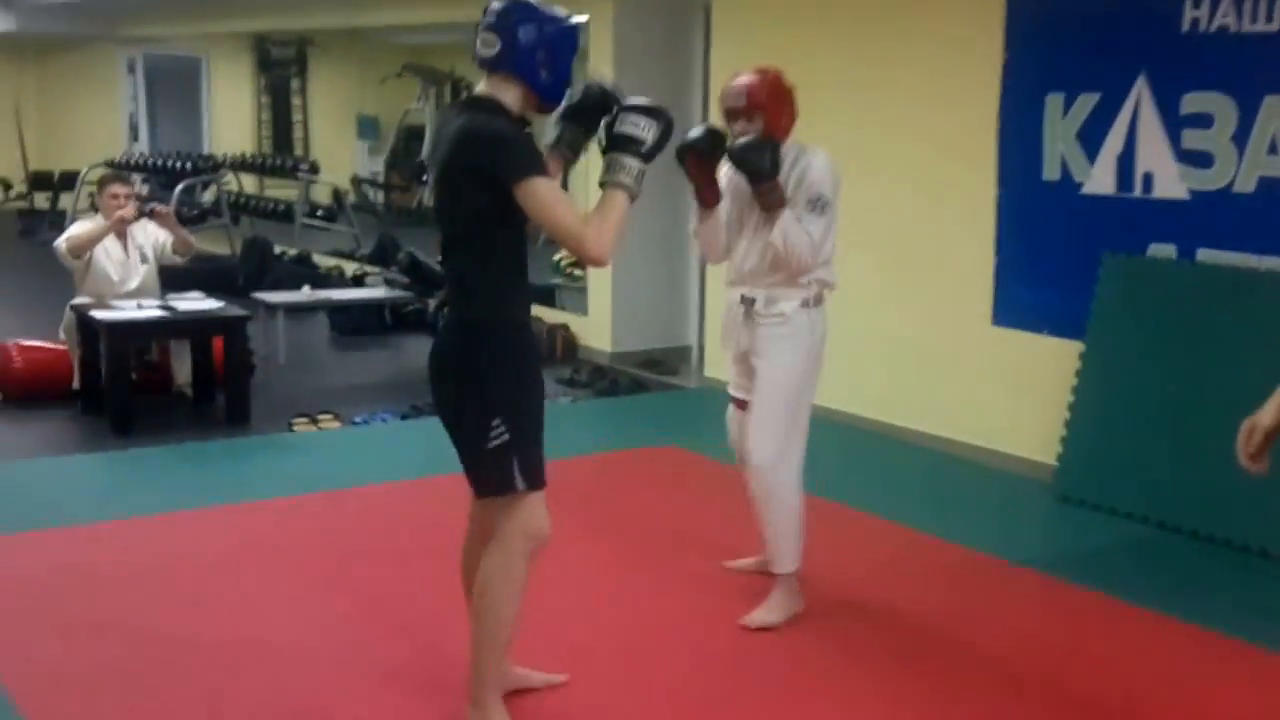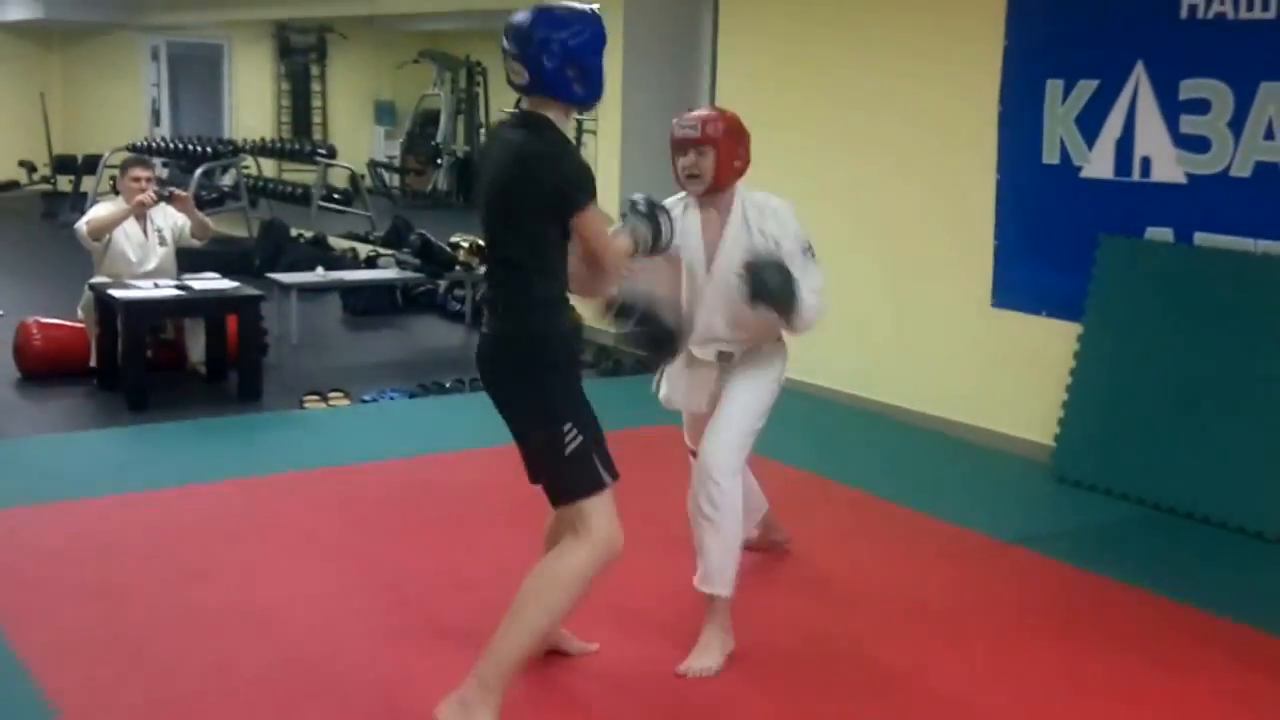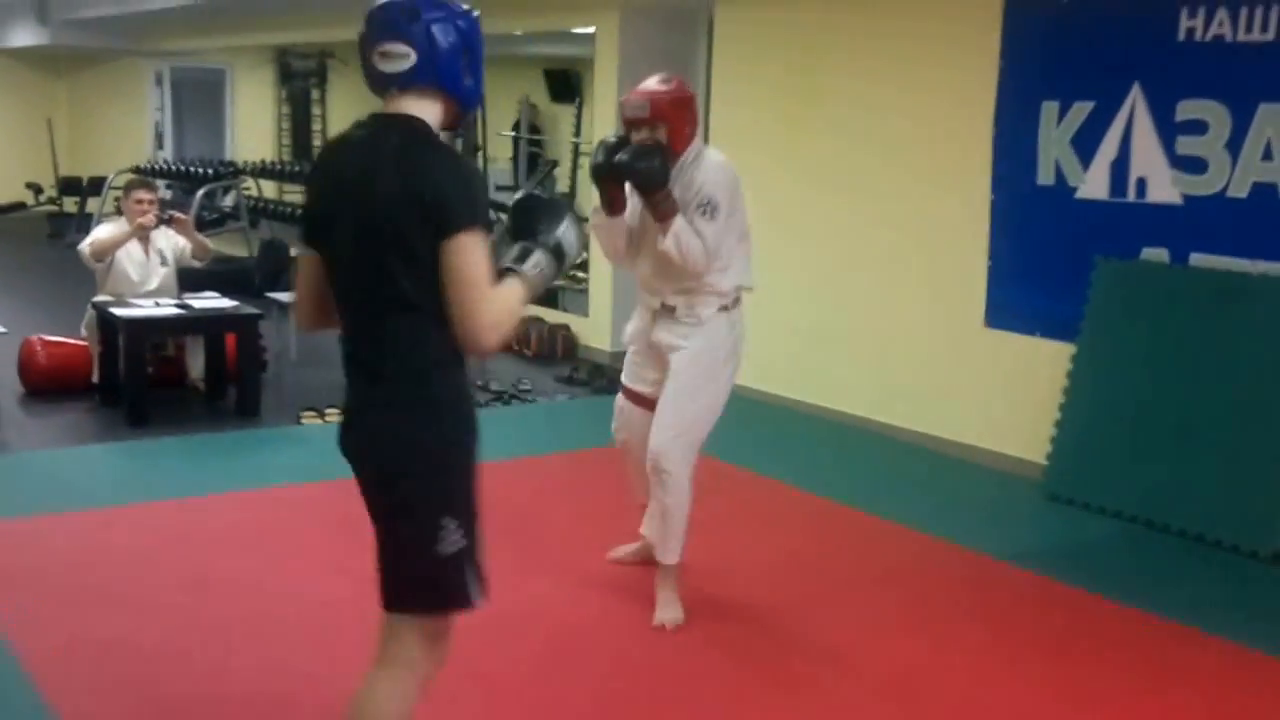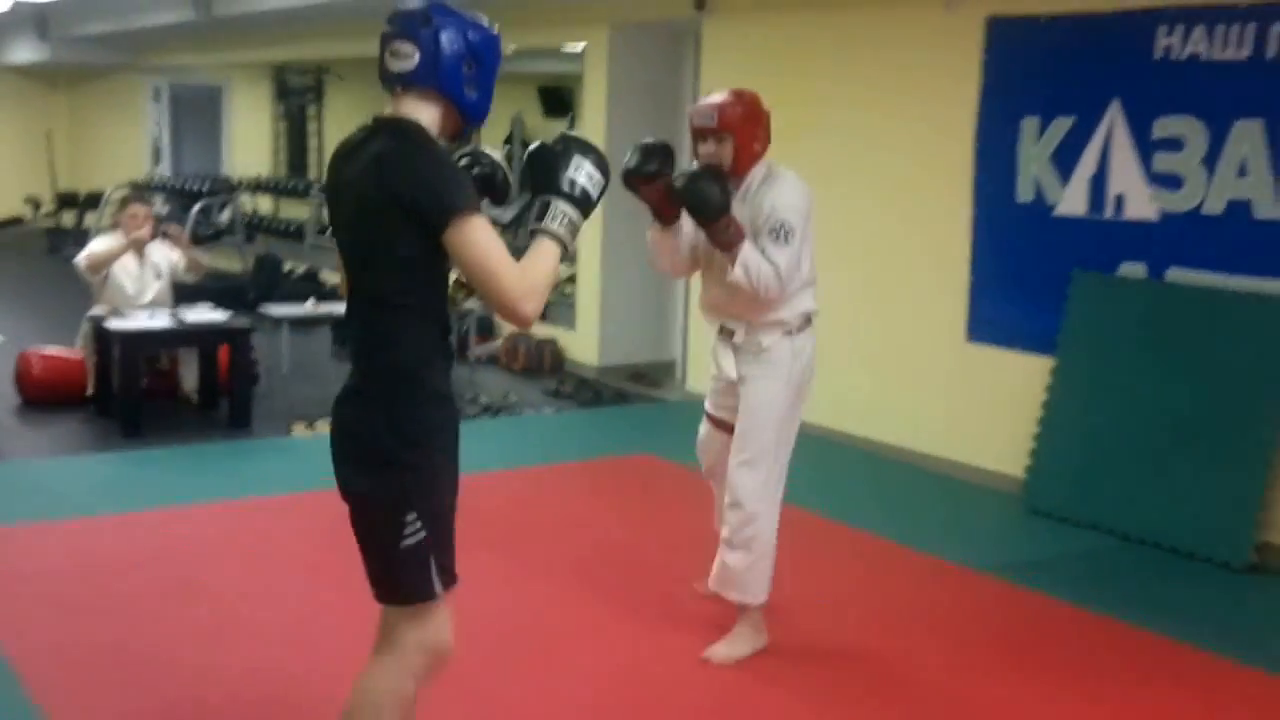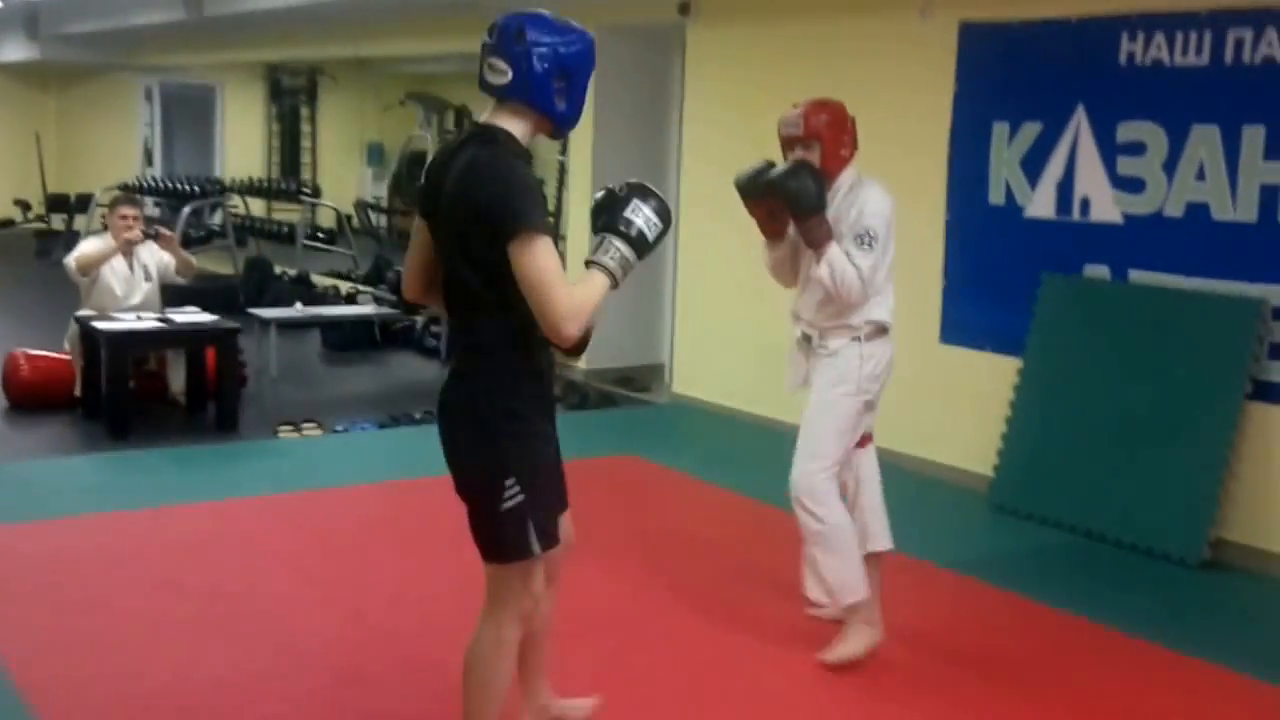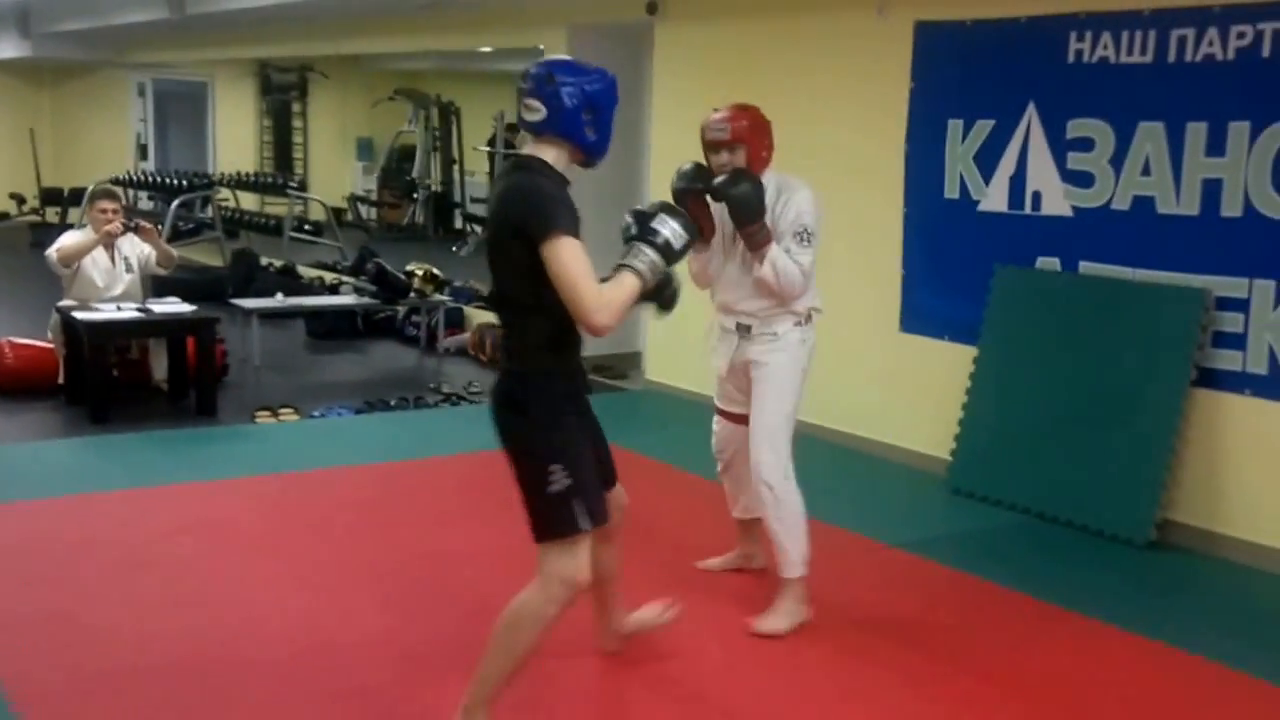
dt=0.7s
person 1, frame 1
left shoulder: (464, 126)
right shoulder: (498, 137)
right elbow: (591, 245)
left wrist: (568, 140)
right wrist: (626, 162)
left hip: (478, 340)
right hip: (488, 349)
left knee: (493, 517)
right knee: (521, 527)
person 1, frame 2
left shoulder: (507, 141)
right shoulder: (555, 158)
right elbow: (604, 261)
right wrist: (642, 231)
left hip: (514, 342)
right hip: (535, 354)
left knee: (576, 491)
right knee: (596, 537)
left ankle: (538, 625)
person 1, frame 3
left shoulder: (334, 161)
right shoulder: (444, 172)
left elbow: (312, 307)
right elbow: (484, 331)
right wrist: (534, 258)
left hip: (372, 412)
right hip: (423, 422)
left knee: (439, 600)
right knee: (415, 645)
person 1, frame 4
left shoulder: (354, 157)
right shoulder: (427, 167)
right elbow: (520, 302)
right wrist: (560, 211)
left hip: (380, 412)
right hip: (401, 425)
left knee: (413, 612)
right knee: (420, 637)
person 1, frame 5
left shoulder: (456, 161)
right shoulder: (508, 178)
left elbow: (417, 284)
right elbow: (564, 321)
right wrist: (618, 246)
left hip: (505, 397)
right hip: (499, 407)
left knee: (552, 549)
right knee: (514, 594)
person 1, frame 6
left shoulder: (525, 184)
right shoulder: (541, 195)
right elbow: (595, 313)
left wrist: (639, 281)
right wrist: (647, 256)
left hip: (554, 388)
right hip: (539, 398)
left knee: (610, 509)
right knee: (565, 571)
left ankle: (613, 621)
person 2, frame 1
left shoulder: (813, 167)
right shoulder: (736, 168)
left elbow: (802, 254)
right elbow: (713, 250)
left wrist: (767, 189)
right wrist: (705, 186)
left hip: (790, 317)
right hip: (745, 314)
left knee: (768, 447)
right knee: (746, 438)
left ankle: (787, 584)
right ankle: (772, 552)
person 2, frame 2
left shoulder: (770, 214)
right shoulder: (671, 215)
left elbow: (809, 305)
left wrist: (784, 294)
left hip: (753, 362)
right hip: (695, 362)
left knee: (717, 466)
right knee: (706, 462)
left ankle: (718, 625)
right ankle: (766, 527)
person 2, frame 3
left shoulder: (712, 171)
right shoulder: (647, 172)
left elbow: (696, 257)
right elbow: (620, 251)
left wrist: (656, 195)
right wrist: (611, 193)
left hip: (706, 325)
right hip: (657, 319)
left knee: (669, 447)
right knee: (632, 431)
left ankle: (669, 576)
right ankle: (655, 538)
person 2, frame 4
left shoulder: (783, 191)
right shoulder: (714, 190)
left elbow: (770, 284)
right elbow: (676, 263)
left wrist: (720, 224)
right wrist: (662, 205)
left hip: (777, 348)
right hip: (735, 344)
left knee: (750, 480)
right knee: (716, 455)
left ankle: (751, 620)
right ankle: (743, 567)
person 2, frame 5
left shoulder: (869, 200)
right shoulder: (815, 197)
left elbow: (851, 285)
right elbow: (789, 272)
left wrist: (812, 224)
right wrist: (770, 219)
left hip: (852, 353)
right hip: (826, 349)
left knee: (811, 481)
right knee: (852, 472)
left ankle: (861, 617)
right ankle: (855, 596)
person 2, frame 6
left shoulder: (794, 196)
right shoulder: (720, 199)
left elbow: (791, 282)
right elbow: (705, 277)
left wrist: (753, 225)
right wrist: (699, 222)
left hip: (781, 338)
right hip: (735, 336)
left knee: (769, 459)
right knee: (731, 444)
left ankle: (794, 590)
right ankle: (751, 547)
person 3, frame 1
left shoulder: (148, 229)
right shoulder: (86, 229)
left elbow: (186, 252)
right elbow: (67, 250)
left wrist: (172, 227)
right wrist: (111, 225)
right knee: (78, 316)
left ankle: (185, 383)
person 3, frame 2
left shoulder: (167, 213)
right shoulder: (105, 210)
left elbow: (204, 235)
right elbow: (88, 233)
left wrist: (190, 211)
right wrist: (131, 210)
right knee: (96, 300)
left ankle: (200, 361)
person 3, frame 3
left shoulder: (168, 234)
right shoulder: (109, 230)
left elbow: (204, 256)
right elbow: (91, 254)
left wrist: (190, 233)
right wrist: (133, 232)
right knee: (99, 318)
left ankle: (199, 377)
person 3, frame 4
left shoulder: (163, 248)
right shoulder: (105, 244)
left elbow: (199, 270)
right elbow: (87, 266)
left wrist: (185, 247)
right wrist: (127, 245)
left ankle: (192, 389)
person 3, frame 5
left shoulder: (152, 249)
right shoulder: (93, 245)
left elbow: (188, 273)
right elbow: (77, 268)
left wrist: (174, 249)
right wrist: (118, 246)
left ankle: (181, 391)
person 3, frame 6
left shoulder: (133, 241)
right shoulder: (74, 238)
left elbow: (169, 264)
right elbow: (58, 260)
left wrist: (154, 241)
right wrist: (98, 238)
right knee: (62, 318)
left ankle: (163, 378)
